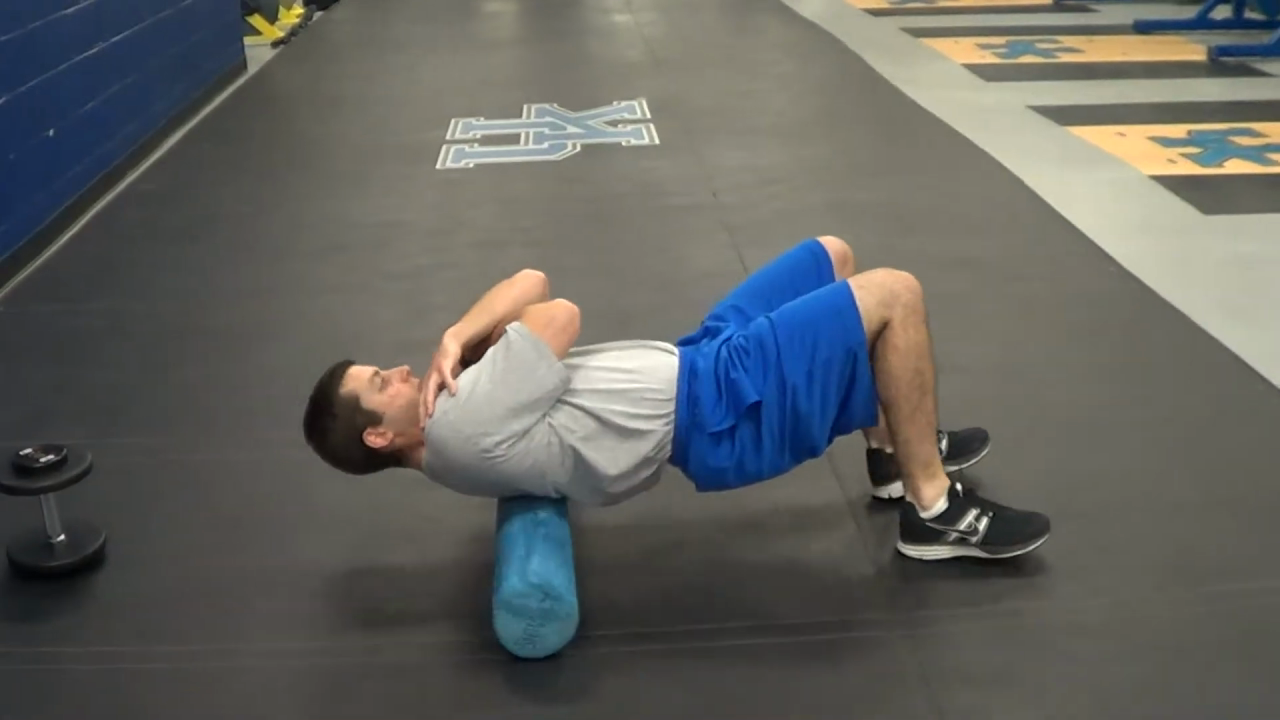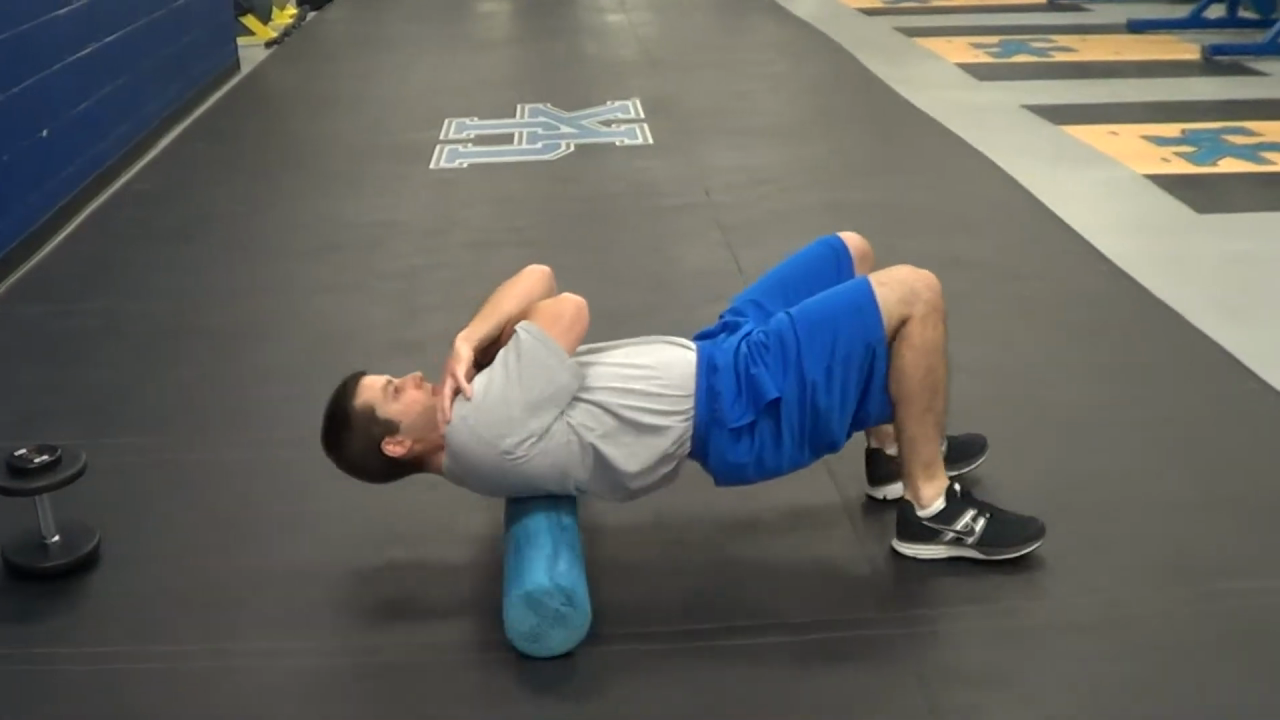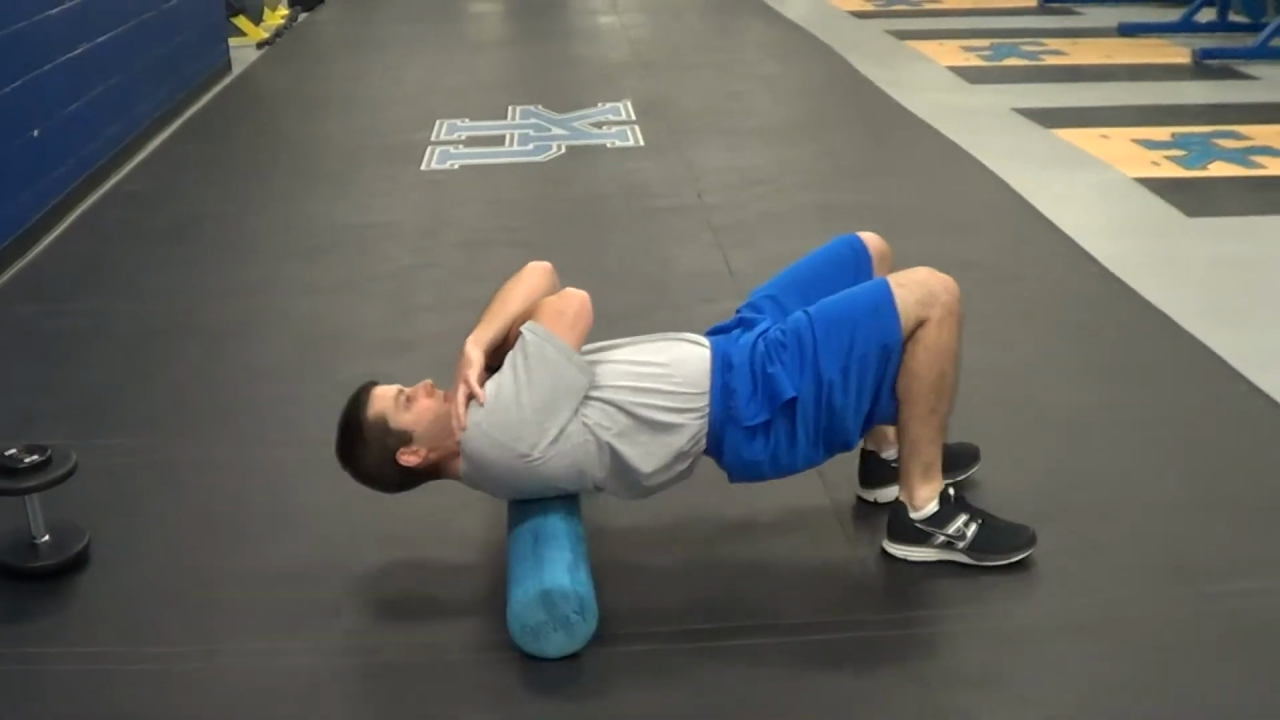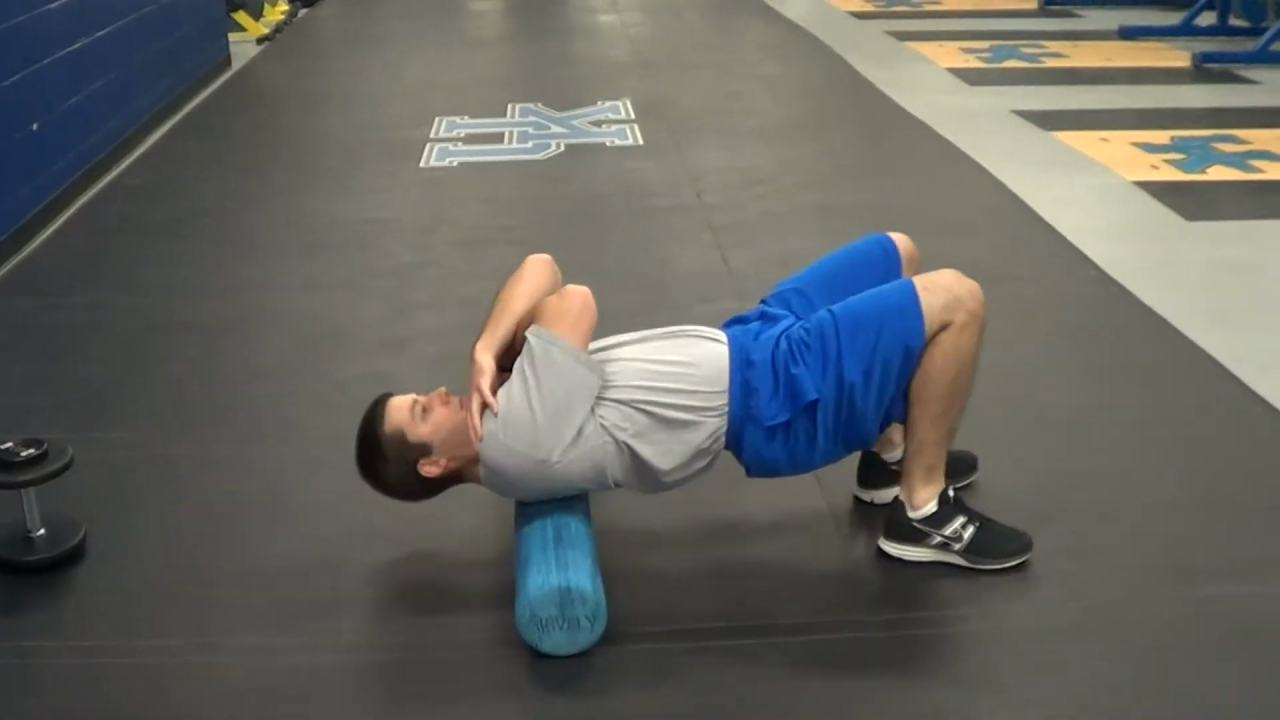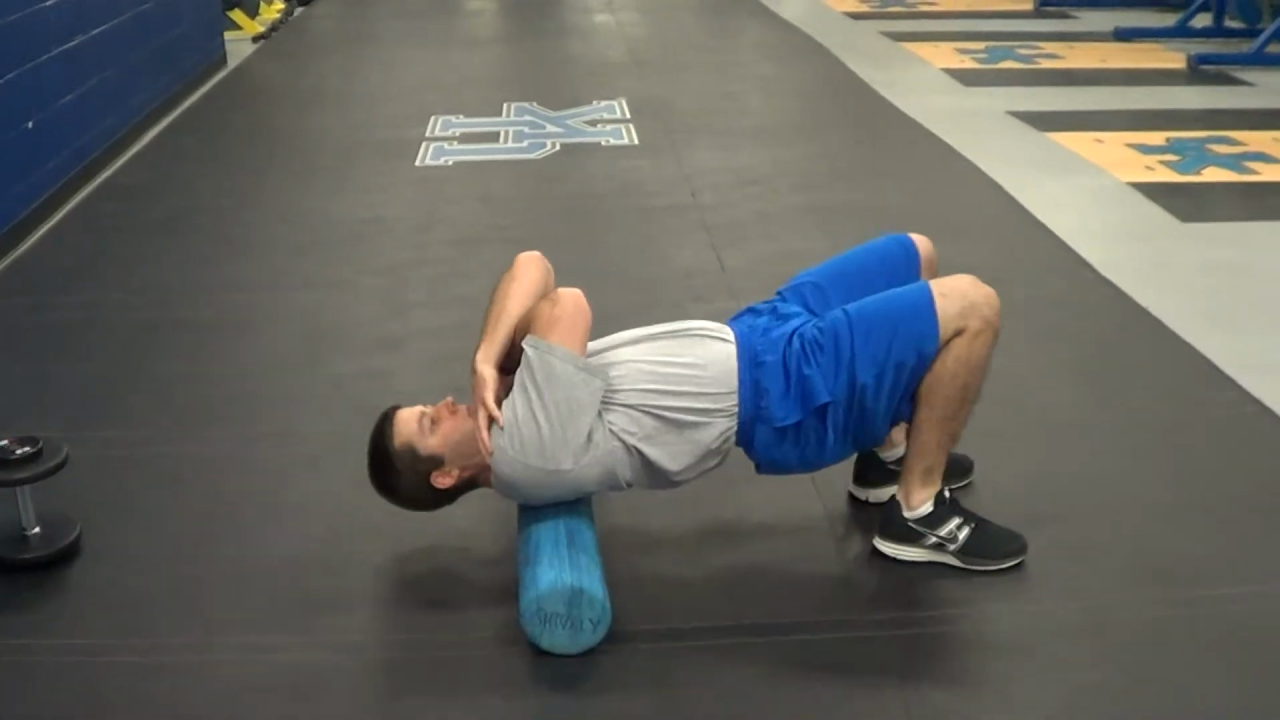
dt=0.1s
person 1, frame 1
left shoulder: (448, 414)
right shoulder: (468, 434)
left elbow: (530, 282)
right elbow: (559, 316)
left wrist: (457, 337)
right wrist: (473, 342)
left hip: (690, 368)
right hip: (717, 413)
left knee: (836, 257)
right knee: (896, 294)
left ankle: (892, 448)
right ankle: (933, 510)
person 1, frame 2
left shoulder: (468, 414)
right shoulder: (486, 435)
left elbow: (538, 277)
right elbow: (569, 310)
left wrist: (470, 339)
right wrist: (485, 341)
left hip: (702, 361)
right hip: (732, 407)
left knee: (850, 251)
right knee: (914, 292)
left ankle: (891, 450)
right ankle: (930, 508)
person 1, frame 3
left shoulder: (482, 413)
right shoulder: (505, 444)
left elbow: (539, 272)
right elbow: (570, 304)
left wrist: (478, 344)
right wrist: (493, 348)
left hip: (725, 356)
right hip: (749, 400)
left knee: (870, 251)
right knee: (932, 295)
left ankle: (885, 454)
right ankle: (923, 511)
person 1, frame 4
left shoulder: (495, 414)
right shoulder: (521, 448)
left elbow: (541, 267)
right elbow: (574, 302)
left wrist: (489, 348)
right wrist: (501, 351)
left hip: (739, 347)
right hip: (764, 395)
left knee: (897, 251)
right knee: (955, 298)
left ankle: (888, 456)
right ankle: (923, 511)
person 1, frame 5
left shoulder: (510, 410)
right shoulder: (532, 462)
left elbow: (530, 265)
right elbow: (567, 307)
left wrist: (488, 357)
right wrist: (503, 356)
left hip: (752, 341)
right hip: (775, 391)
left knee: (920, 256)
right knee: (973, 304)
left ankle: (884, 455)
right ankle: (917, 513)
